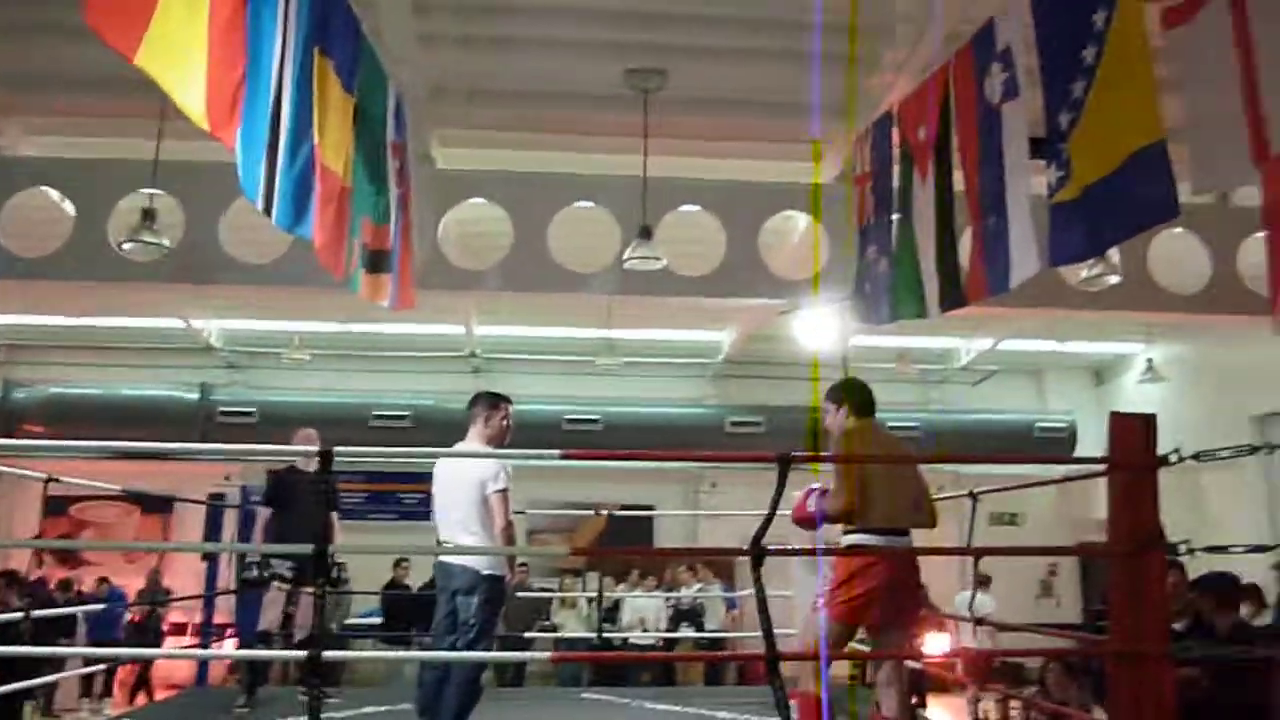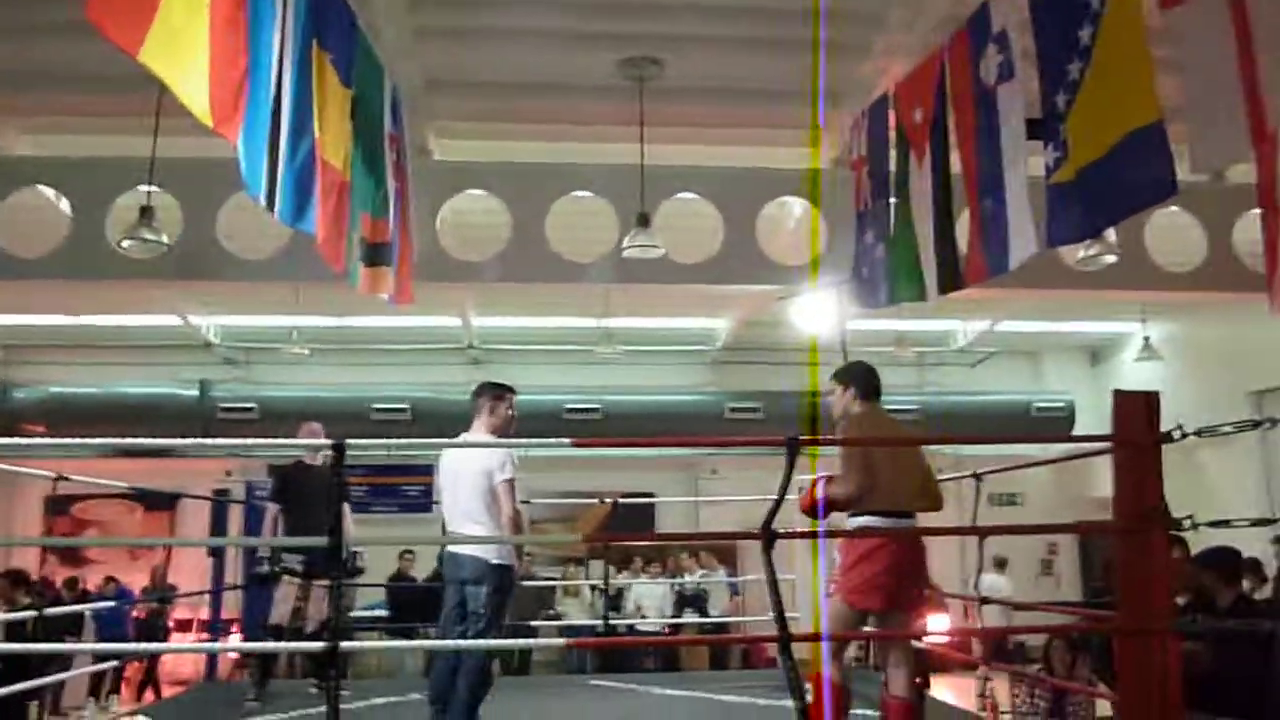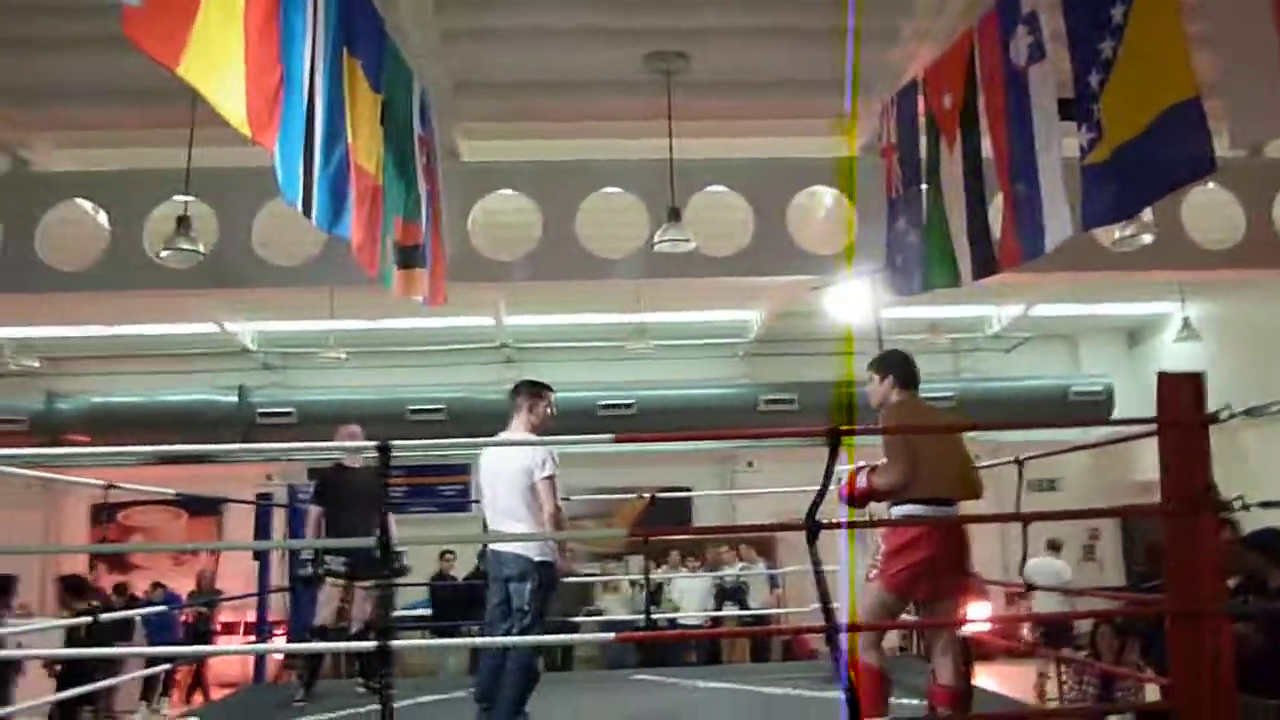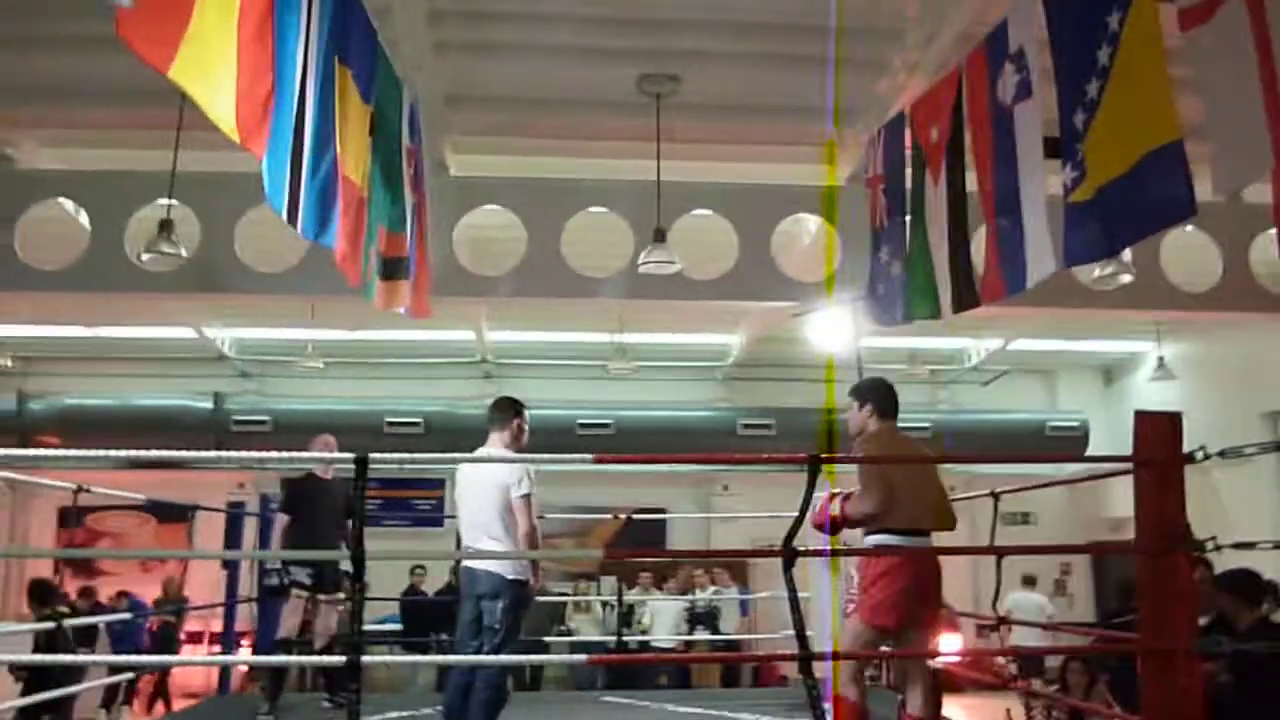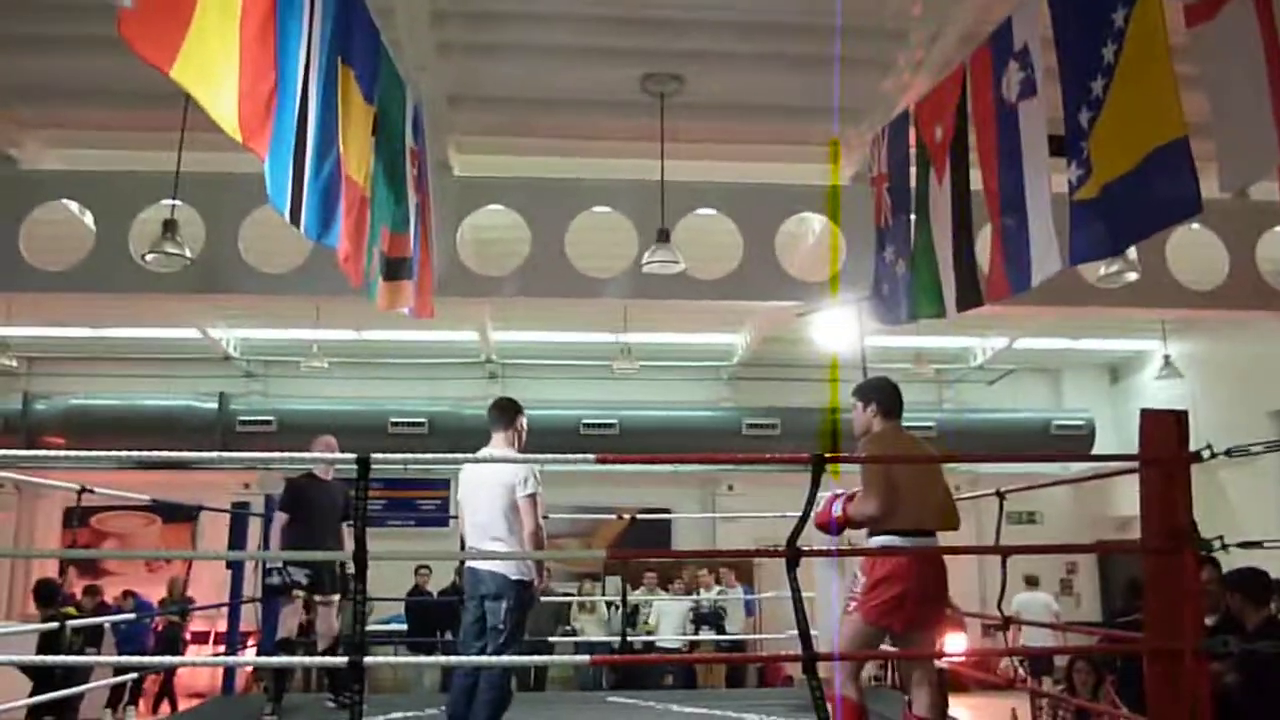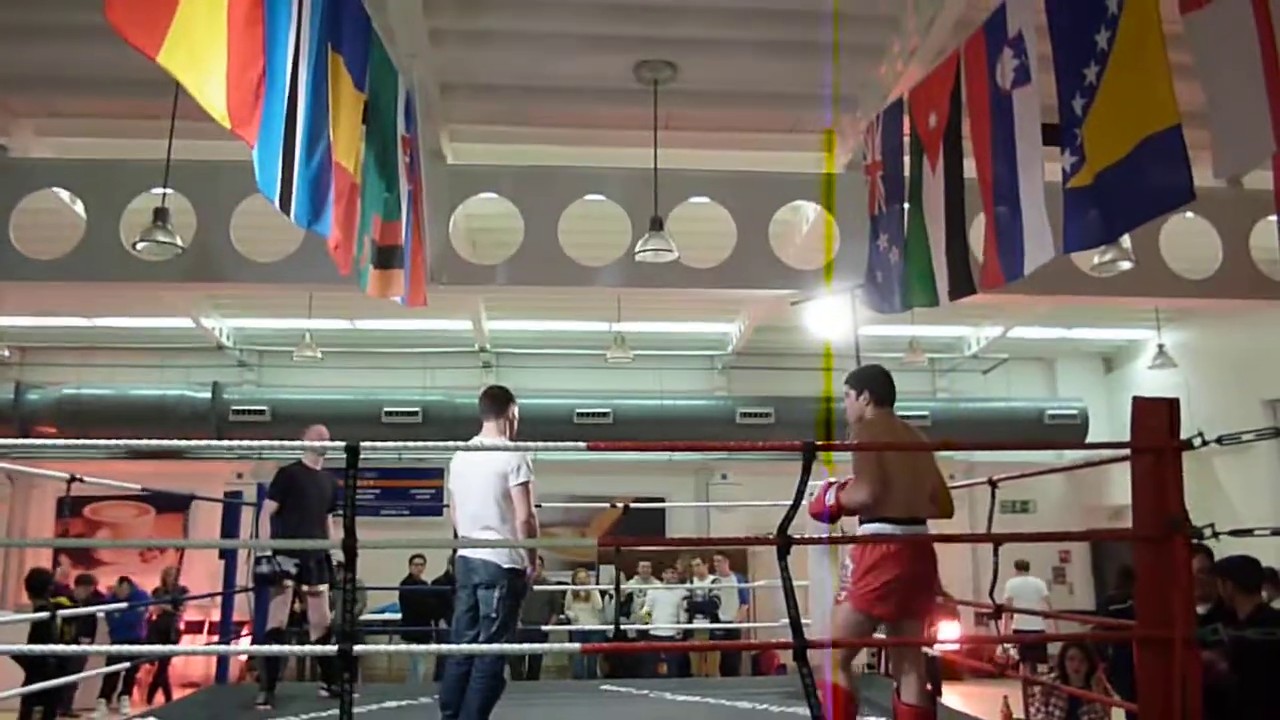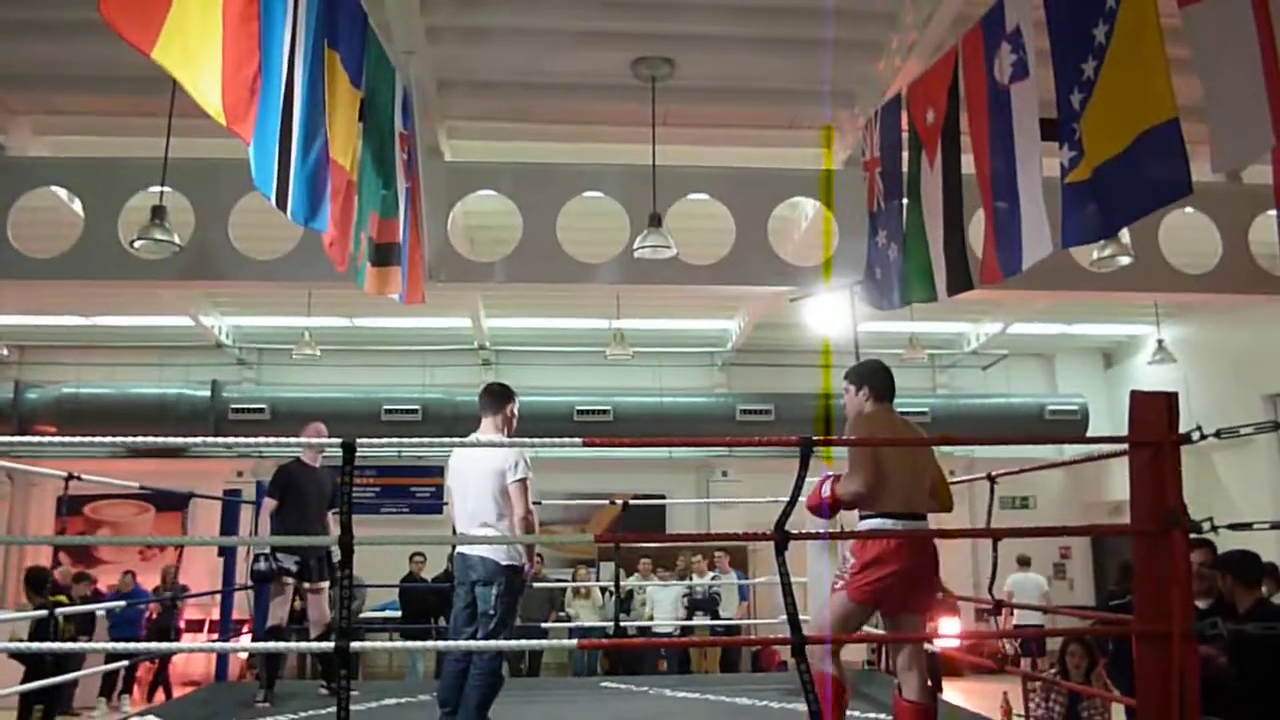
dt=0.2s
person 1, frame 1
left shoulder: (848, 438)
right shoulder: (900, 449)
left elbow: (844, 501)
right elbow: (928, 517)
left wrist: (816, 505)
left hip: (863, 560)
right hip: (901, 562)
left knee: (807, 666)
right knee: (890, 677)
person 1, frame 2
left shoulder: (853, 425)
right shoulder: (904, 433)
left elbow: (854, 485)
right elbow: (933, 499)
left wrist: (824, 492)
left hip: (871, 543)
right hip: (907, 544)
left knee: (827, 648)
right knee: (897, 657)
person 1, frame 3
left shoulder: (894, 414)
right shoulder: (941, 419)
left elbow: (898, 475)
right elbow: (972, 486)
left wrist: (864, 483)
left hip: (914, 530)
right hip: (949, 531)
left knee: (865, 633)
right knee: (943, 642)
person 1, frame 4
left shoulder: (870, 442)
right shoulder: (920, 452)
left elbow: (873, 503)
right elbow: (946, 518)
left wrist: (838, 510)
left hip: (888, 562)
right hip: (922, 563)
left knee: (845, 669)
right knee: (914, 673)
person 1, frame 5
left shoulder: (875, 443)
right shoulder: (924, 452)
left elbow: (876, 506)
right elbow: (950, 520)
left wrist: (841, 510)
left hip: (892, 563)
right hip: (928, 564)
left knee: (844, 669)
right knee: (920, 676)
person 1, frame 6
left shoulder: (866, 429)
right shoulder: (917, 439)
left elbow: (866, 492)
right elbow: (944, 506)
left wrist: (834, 499)
left hip: (883, 551)
right hip: (919, 551)
left knee: (835, 657)
right knee: (909, 664)
person 1, frame 7
left shoulder: (862, 424)
right shoulder: (916, 435)
left elbow: (860, 483)
right elbow: (943, 500)
left wrist: (830, 492)
left hip: (883, 546)
right hip: (919, 547)
left knee: (822, 642)
right knee: (909, 660)
person 2, frame 1
left shoulder: (444, 460)
right shoulder: (492, 462)
right elbow: (502, 525)
right wrist: (510, 566)
left hip: (447, 564)
right hip: (482, 569)
left knee: (441, 648)
right knee: (469, 654)
person 2, frame 2
left shoulder: (449, 452)
right shoulder: (498, 452)
right elbow: (510, 514)
right wrist: (518, 554)
left hip: (455, 554)
right hip: (490, 558)
left knee: (451, 639)
right knee: (479, 645)
person 2, frame 3
left shoulder: (489, 450)
right shoulder: (537, 449)
right elbow: (550, 510)
right wrist: (561, 551)
left hip: (497, 552)
right hip: (532, 556)
left knee: (496, 635)
right knee: (523, 641)
person 2, frame 4
left shoulder: (465, 467)
right shoulder: (515, 467)
right elbow: (526, 529)
right wrist: (535, 571)
left hip: (471, 570)
right hip: (505, 574)
left knee: (466, 653)
right knee: (493, 660)
person 2, frame 5
left shoulder: (468, 468)
right shoulder: (520, 468)
right elbow: (532, 530)
right wrist: (539, 572)
left hip: (474, 571)
right hip: (509, 575)
left knee: (469, 656)
right knee: (498, 661)
person 2, frame 6
left shoulder: (460, 456)
right shoulder: (513, 456)
right elbow: (525, 518)
right wrist: (532, 560)
left hip: (466, 560)
right hip: (502, 563)
left knee: (462, 645)
right knee: (490, 651)
person 2, frame 7
left shoulder: (458, 453)
right shoulder: (510, 453)
right elbow: (522, 514)
right wrist: (530, 556)
left hip: (464, 556)
right hip: (499, 560)
left knee: (460, 642)
right knee: (488, 648)
person 3, frame 1
left shoulder: (326, 482)
right shoulder: (281, 477)
left elbow: (332, 522)
right elbow: (263, 518)
left hip: (314, 561)
right hip: (283, 557)
left knee: (306, 626)
right knee: (269, 624)
right ankle: (249, 689)
person 3, frame 2
left shoulder: (334, 475)
right shoulder: (288, 473)
left elbow: (344, 513)
right elbow: (272, 513)
right wrist: (264, 551)
left hip: (325, 554)
right hip: (294, 552)
left knee: (317, 619)
right knee: (280, 617)
left ankle: (321, 676)
right ankle: (259, 682)
person 3, frame 3
left shoulder: (373, 477)
right shoulder: (328, 476)
left elbow: (384, 514)
right elbow: (314, 517)
right wrist: (307, 554)
left hip: (366, 555)
right hip: (335, 554)
left knee: (361, 620)
right knee: (324, 618)
left ankle: (368, 676)
right ankle: (306, 683)
person 3, frame 4
left shoulder: (342, 489)
right shoulder: (298, 485)
left elbow: (348, 530)
right elbow: (280, 526)
left hip: (330, 568)
right hip: (299, 566)
left knee: (326, 634)
right knee: (287, 631)
left ankle: (332, 692)
person 3, frame 5
left shoulder: (341, 491)
right shoulder: (298, 485)
right elbow: (278, 525)
left wrist: (346, 567)
right wrist: (274, 563)
left hip: (326, 569)
right hip: (297, 566)
left knee: (329, 634)
right knee: (287, 633)
left ankle: (337, 693)
person 3, frame 6
left shoulder: (329, 481)
right shoulder: (288, 473)
right elbow: (266, 514)
left wrist: (331, 558)
right wrist: (264, 552)
left hip: (315, 558)
right hip: (286, 556)
left knee: (322, 623)
right knee: (277, 623)
left ankle: (329, 682)
right ankle: (266, 688)
person 3, frame 7
left shoulder: (328, 479)
right shoulder: (287, 471)
right elbow: (266, 512)
left wrist: (332, 555)
right wrist: (262, 550)
left hip: (316, 556)
right hip: (286, 553)
left knee: (321, 621)
right knee: (277, 621)
left ankle: (329, 680)
right ankle: (266, 686)
